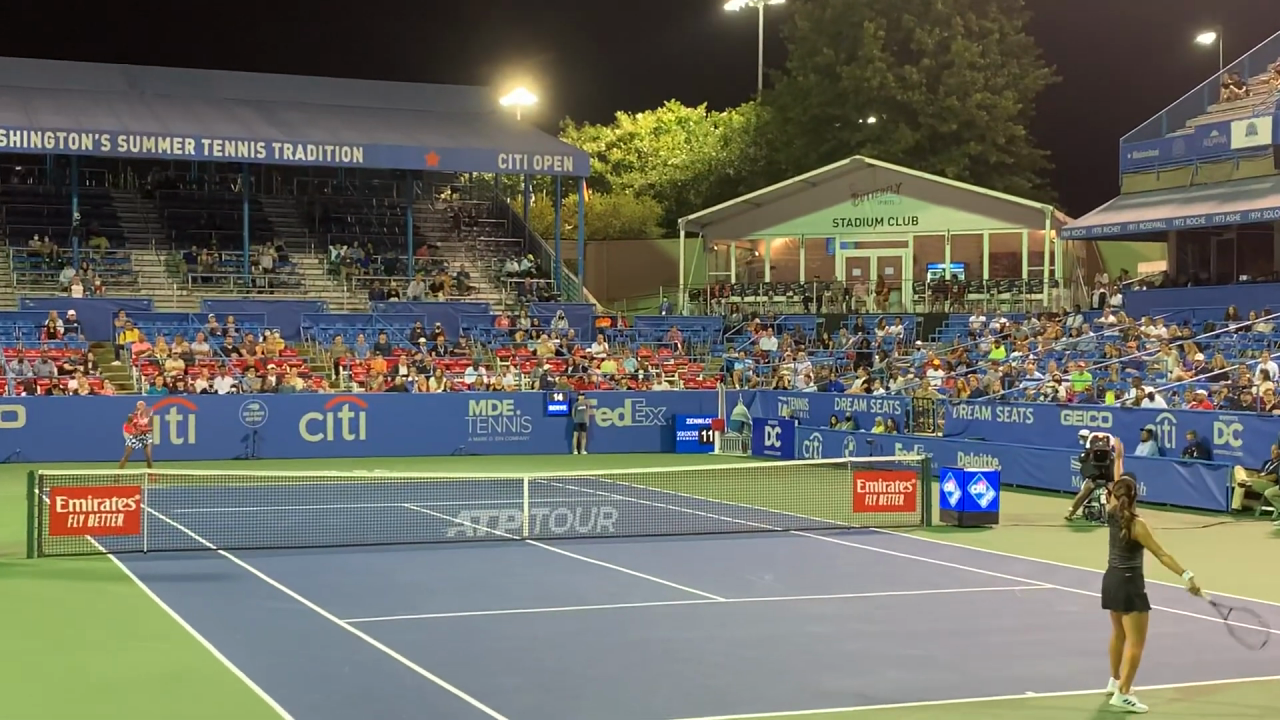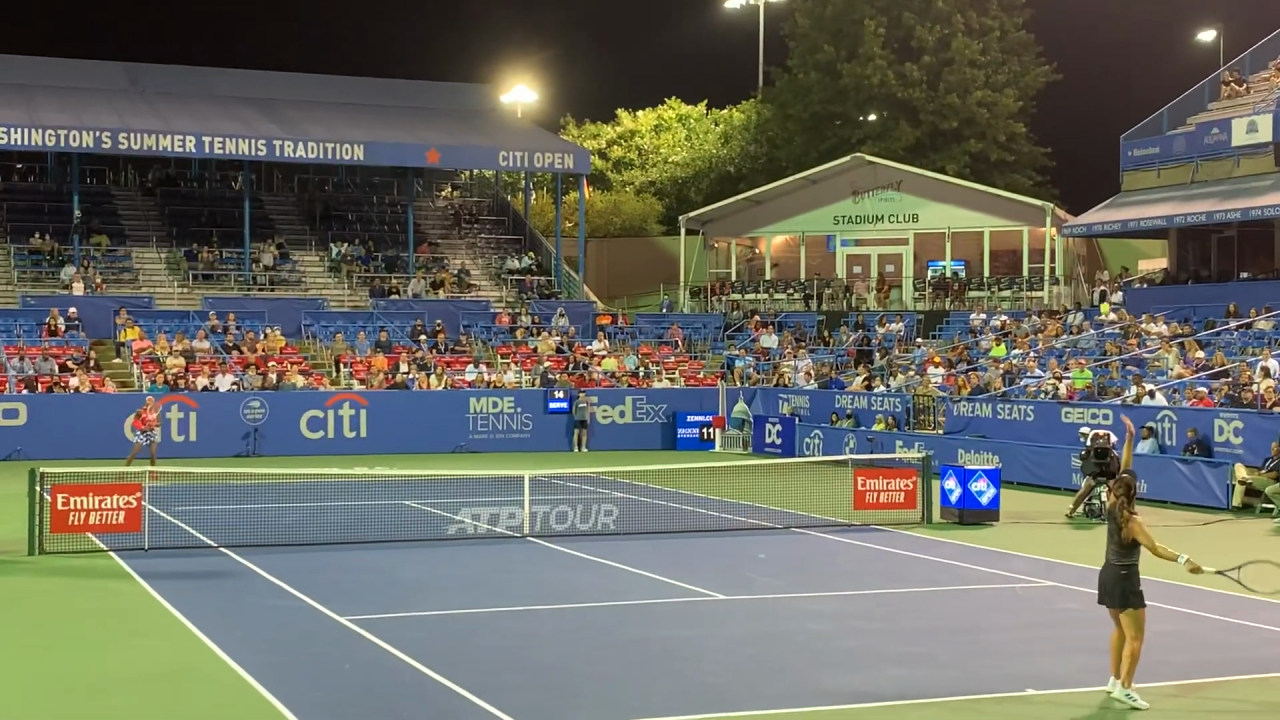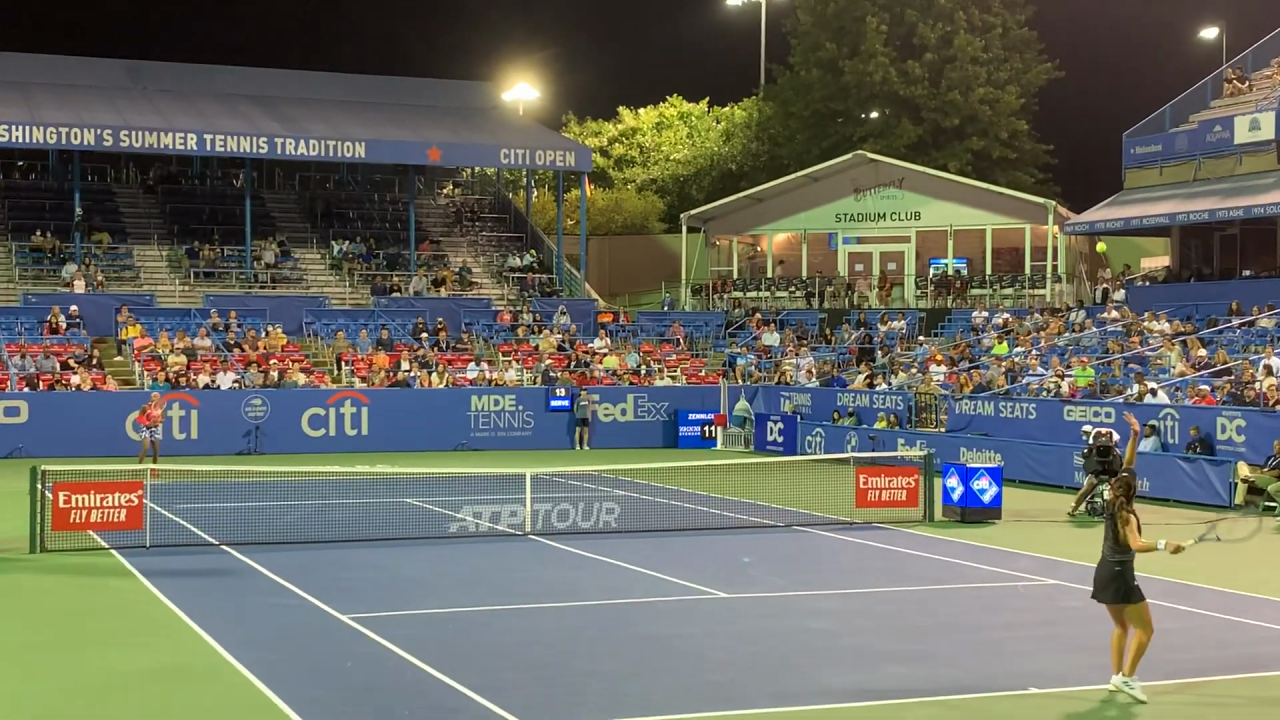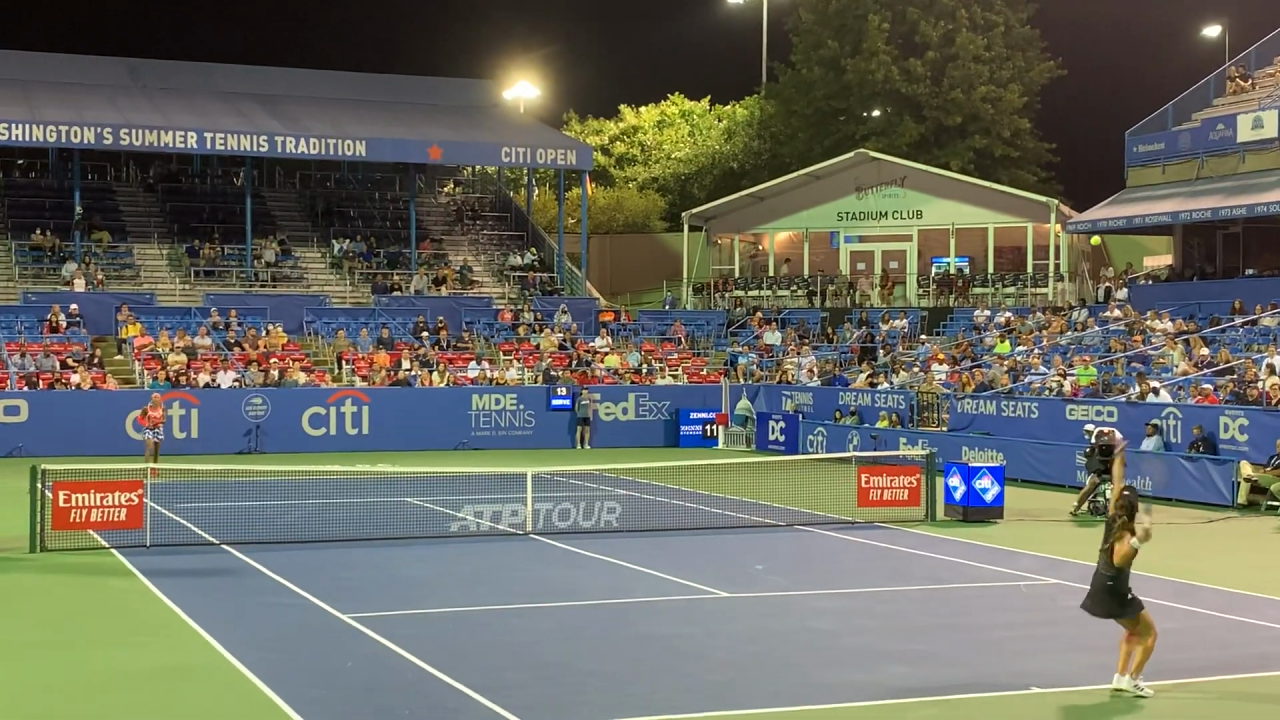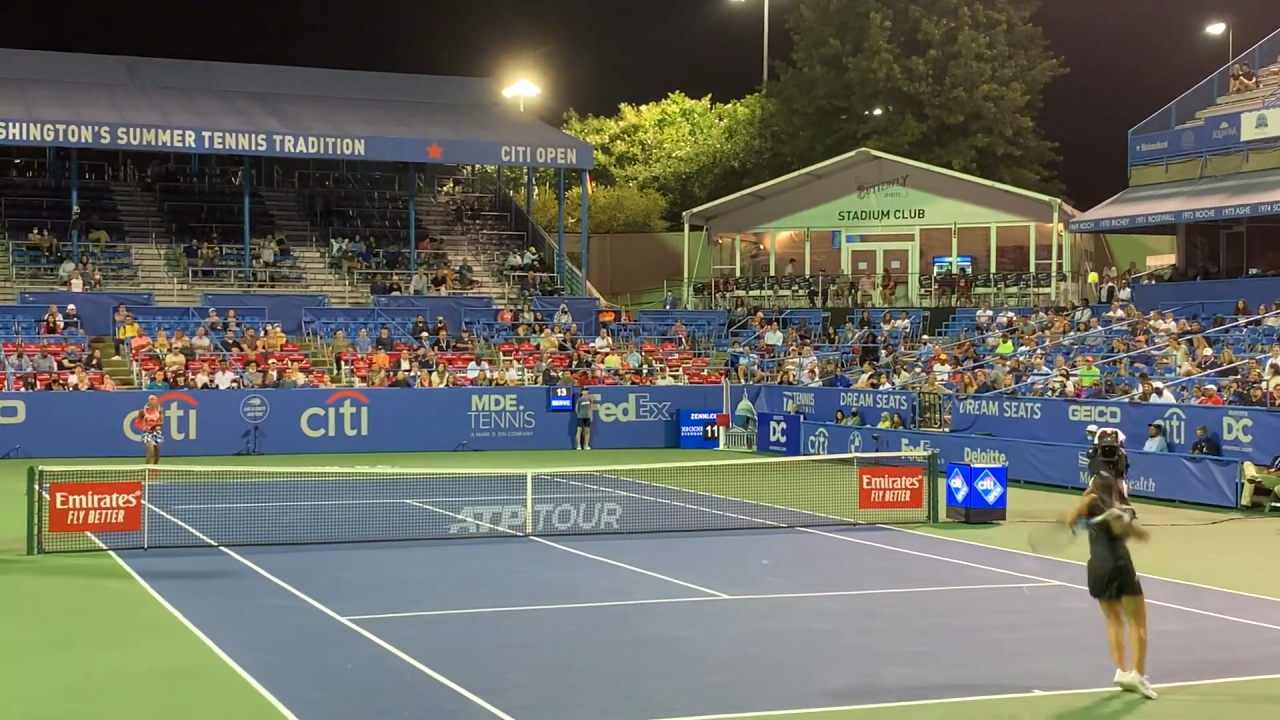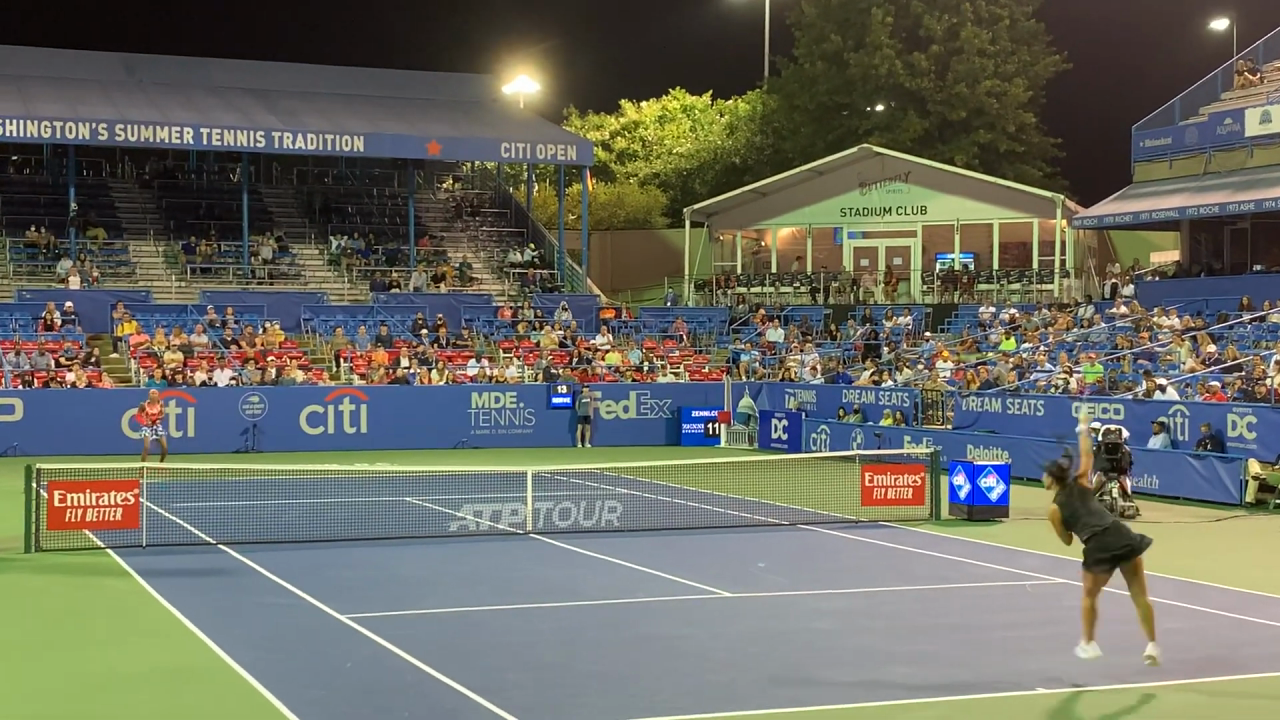
dt=0.2s
person 1, frame 1
left shoulder: (1112, 510)
right shoulder: (1136, 525)
left elbow: (1117, 495)
right elbow: (1162, 555)
left wrist: (1118, 457)
right wrist: (1187, 576)
left hip: (1111, 579)
right hip: (1128, 584)
left knee: (1120, 636)
right knee: (1135, 643)
left ankle: (1115, 681)
right ankle: (1123, 695)
person 1, frame 2
left shoulder: (1111, 506)
right shoulder: (1132, 520)
left elbow: (1123, 470)
right elbow: (1154, 548)
right wrist: (1183, 560)
left hip: (1107, 576)
right hip: (1125, 580)
left knee: (1120, 630)
right knee: (1134, 638)
left ankle: (1114, 679)
right ankle: (1123, 687)
person 1, frame 3
left shoulder: (1112, 504)
right shoulder: (1127, 517)
left elbow: (1126, 467)
right elbow: (1137, 545)
right wrist: (1164, 546)
left hip: (1104, 573)
right hip: (1120, 577)
left knee: (1122, 627)
right knee: (1144, 630)
left ankle: (1117, 676)
right ankle: (1126, 677)
person 1, frame 4
left shoulder: (1114, 517)
right shoulder: (1123, 535)
left elbow: (1118, 484)
right elbow: (1119, 561)
left wrist: (1119, 455)
right wrist: (1138, 542)
left hip: (1101, 588)
right hip: (1114, 591)
left knee: (1133, 631)
right knee: (1149, 634)
left ankle: (1121, 677)
right ankle: (1132, 680)
person 1, frame 5
left shoulder: (1090, 503)
right shoulder: (1117, 514)
left elbow: (1071, 518)
right elbow: (1141, 536)
right wrist: (1124, 519)
left hip: (1097, 572)
right hip: (1120, 571)
left knee: (1115, 623)
right knee: (1138, 626)
left ankle: (1121, 672)
right ankle: (1139, 675)
person 1, frame 6
left shoulder: (1055, 509)
right shoulder: (1080, 484)
left elbow: (1068, 541)
right elbow: (1087, 457)
right wrist: (1084, 429)
left hip: (1100, 551)
right hip: (1122, 535)
left knee: (1089, 597)
right knee: (1140, 597)
left ankle: (1089, 644)
right ankle: (1152, 645)
